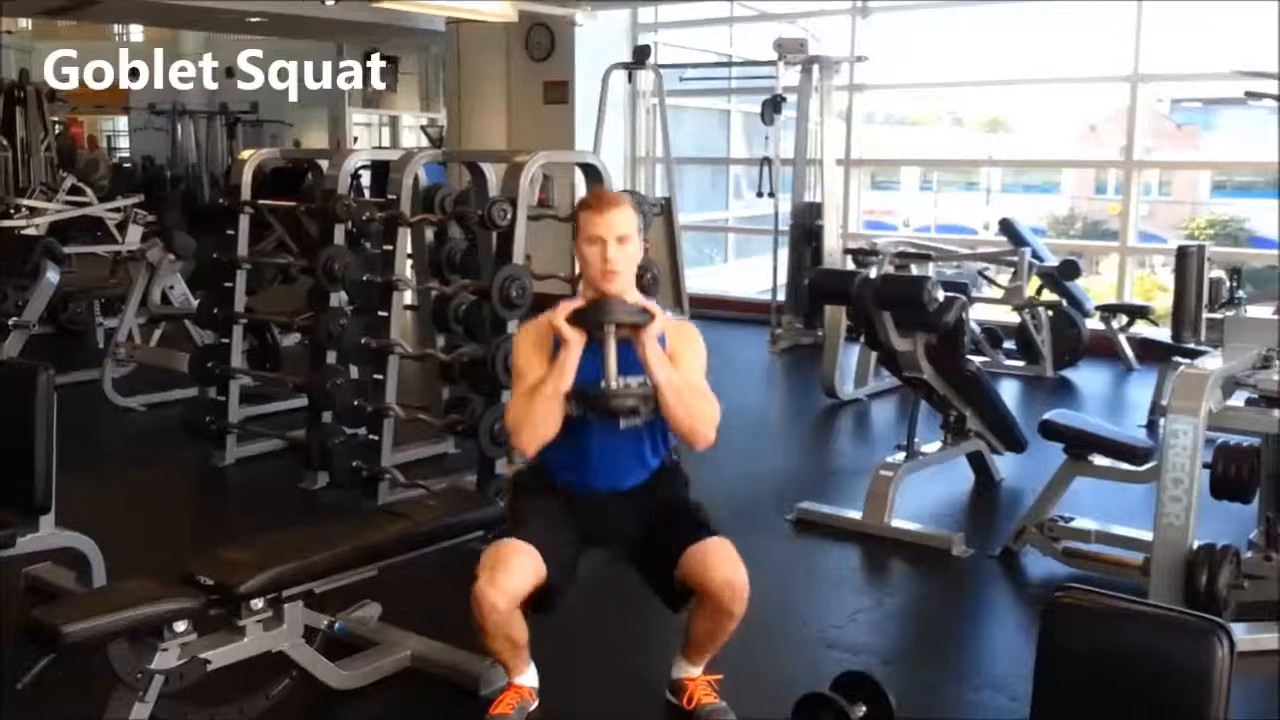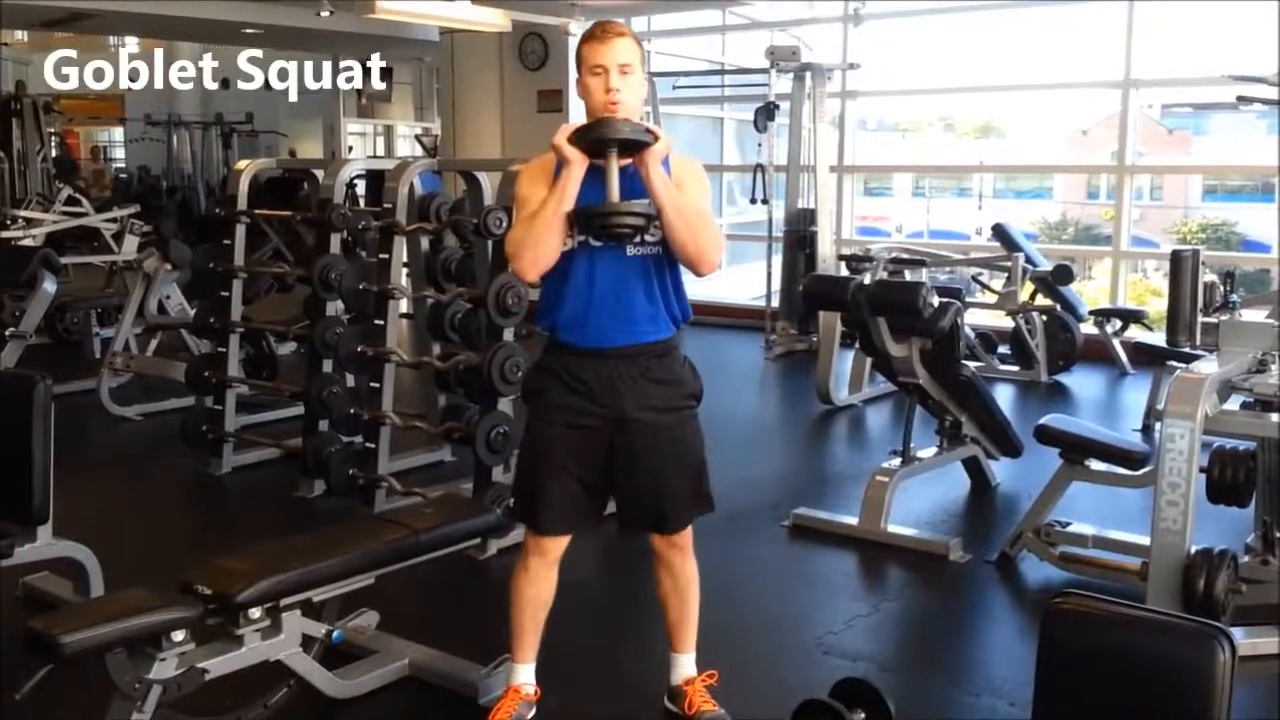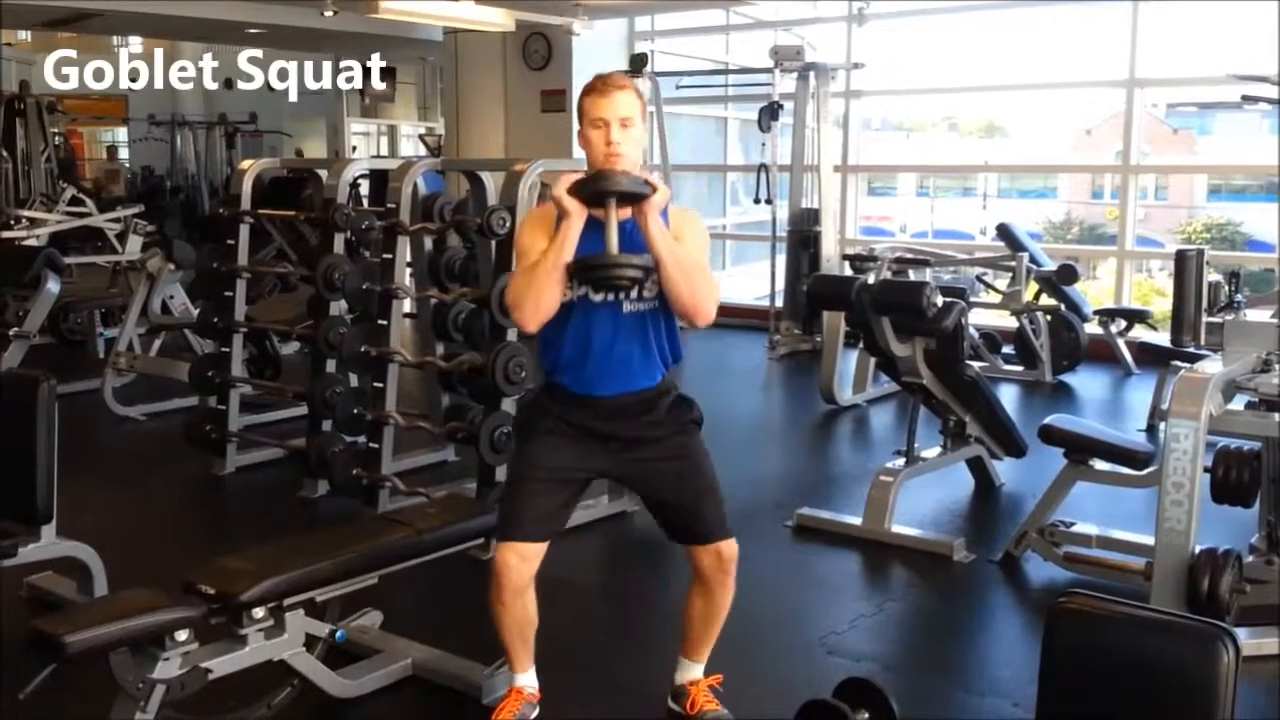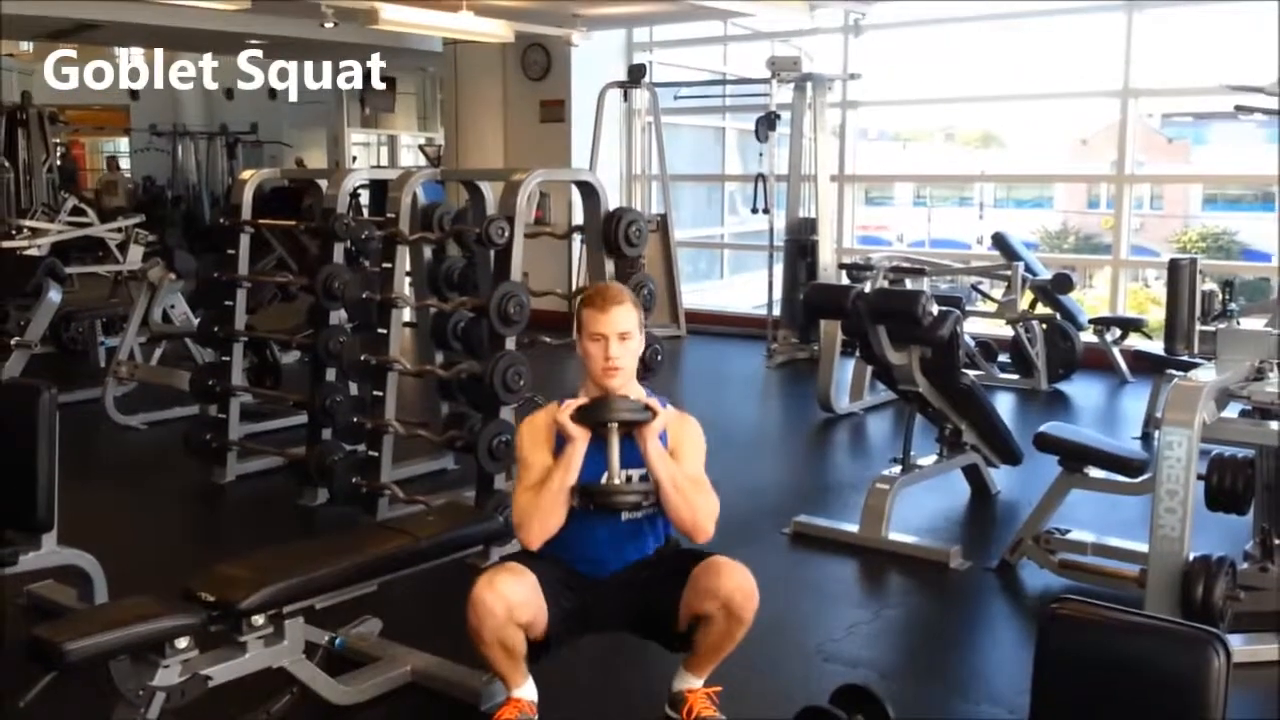
dt=0.7s
person 1, frame 1
left shoulder: (675, 334)
right shoulder: (541, 334)
left elbow: (702, 434)
right elbow: (526, 440)
left wrist: (648, 352)
right wrist: (573, 350)
left hip: (647, 490)
right hip: (561, 493)
left knee: (729, 584)
right knee: (492, 593)
left ankle: (688, 675)
person 1, frame 2
left shoulder: (680, 168)
right shoulder: (544, 170)
left elbow: (706, 259)
right elbow: (527, 264)
left wrist: (652, 170)
right wrist: (575, 171)
left hip: (655, 373)
right hip: (570, 375)
left knee: (673, 537)
right knee: (544, 542)
person 1, frame 3
left shoulder: (678, 220)
right shoulder: (545, 219)
left elbow: (701, 311)
right elbow: (528, 316)
left wrist: (651, 222)
right wrist: (573, 220)
left hip: (654, 412)
right hip: (564, 415)
left knee: (719, 555)
right knee: (511, 563)
person 1, frame 4
left shoulder: (677, 426)
right shoulder: (542, 426)
left elbow: (701, 527)
right elbow: (532, 534)
left wrist: (649, 444)
right wrist: (577, 446)
left hip: (647, 571)
right hip: (564, 574)
left knee: (737, 590)
right knee: (488, 599)
